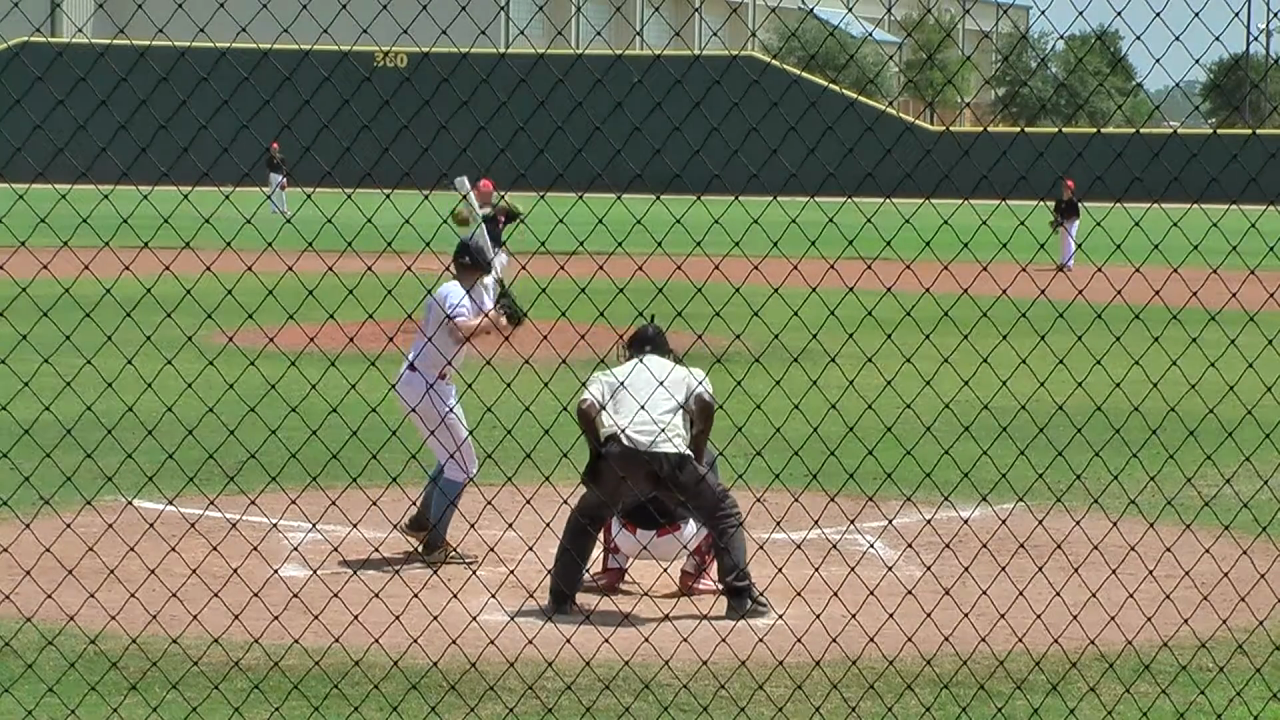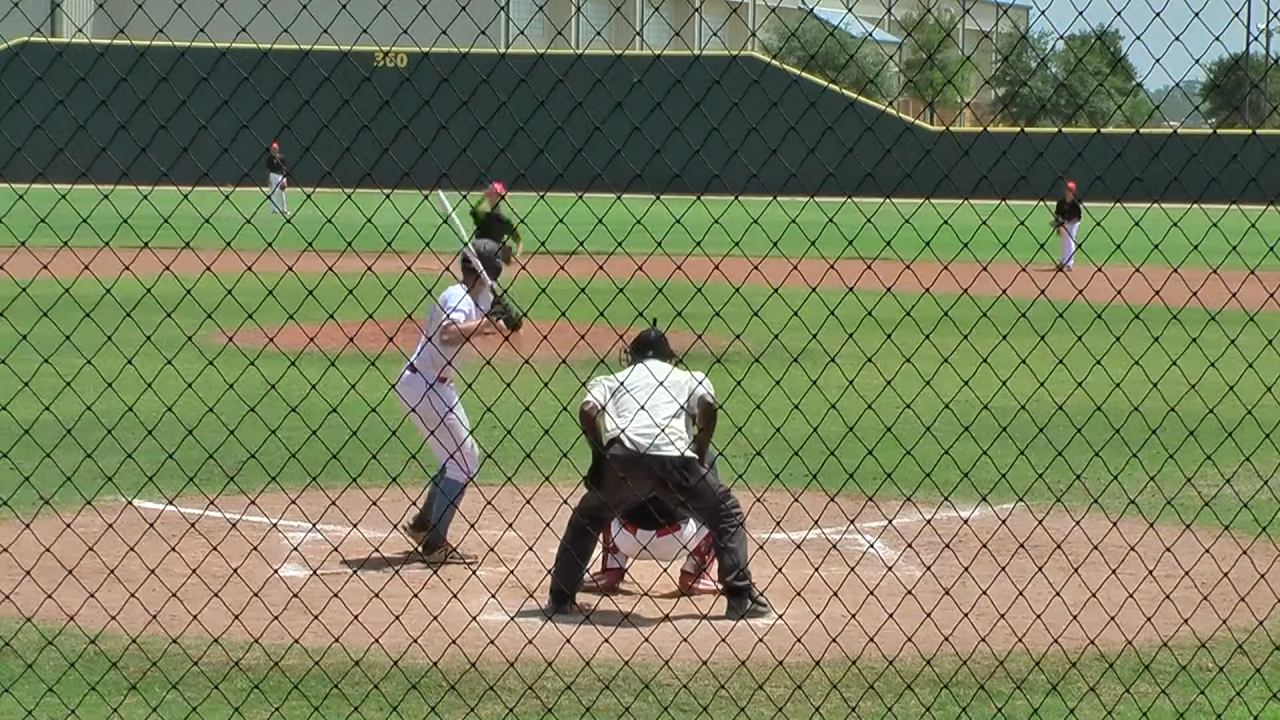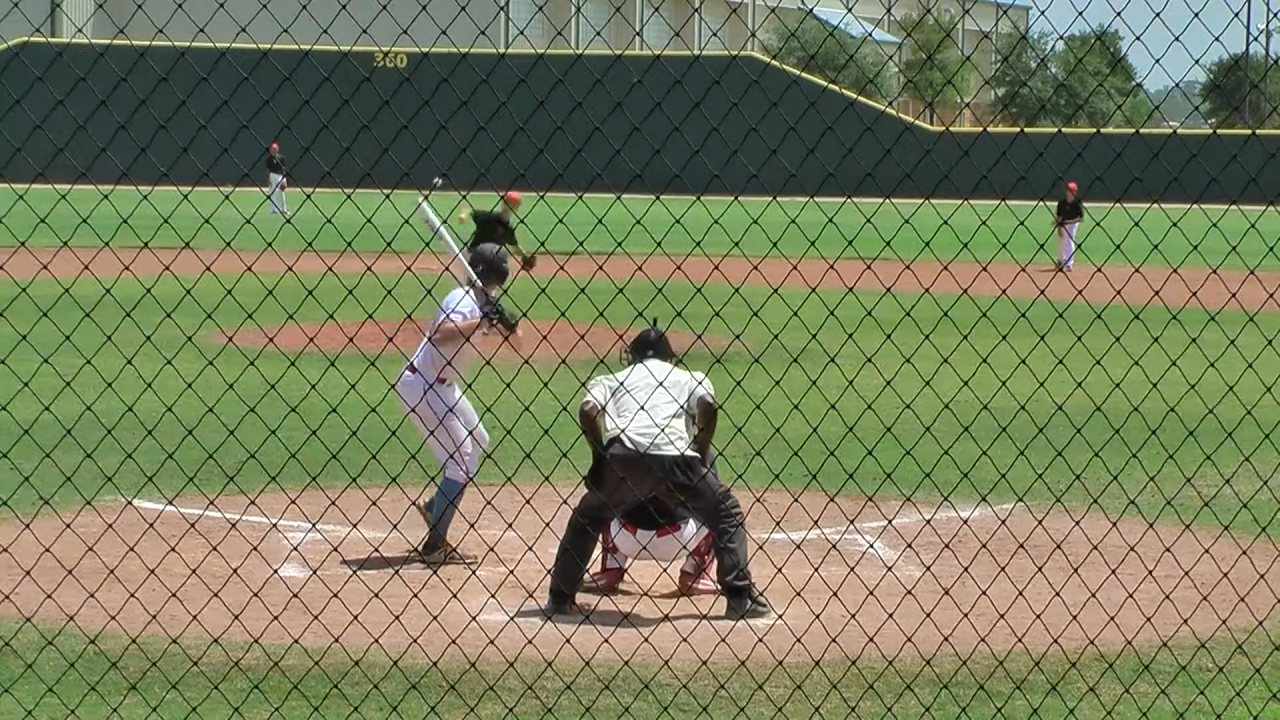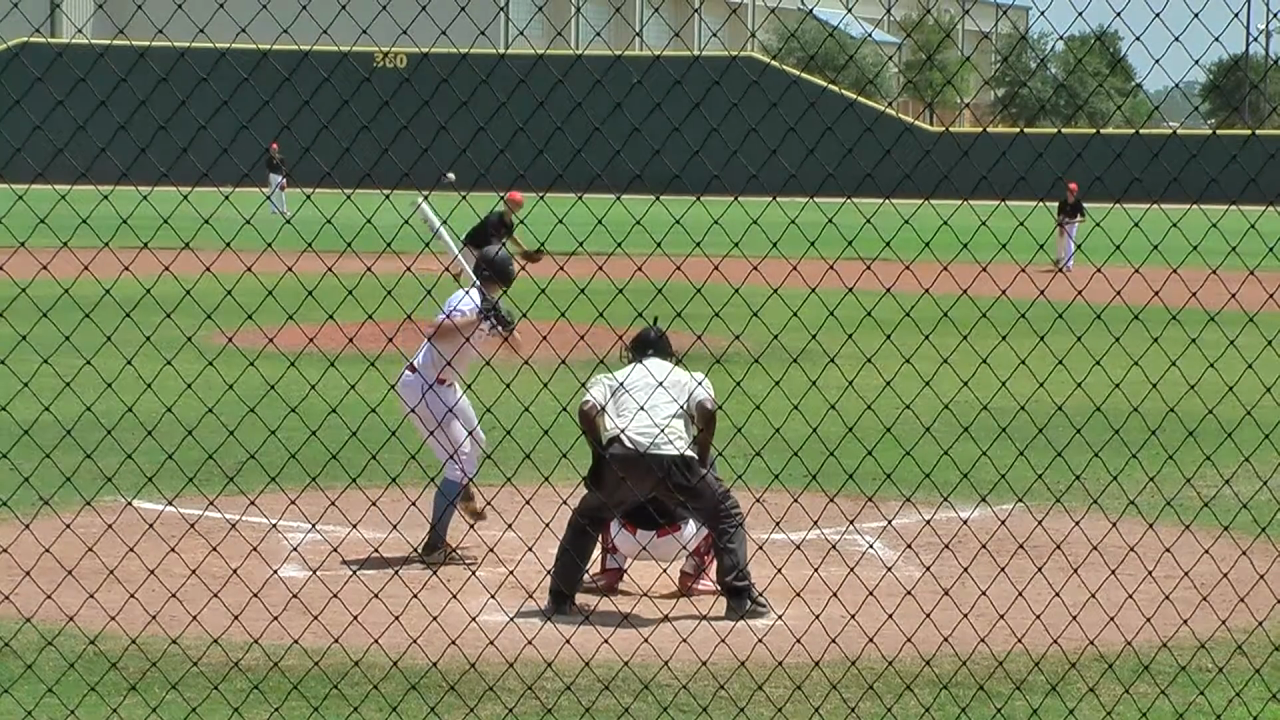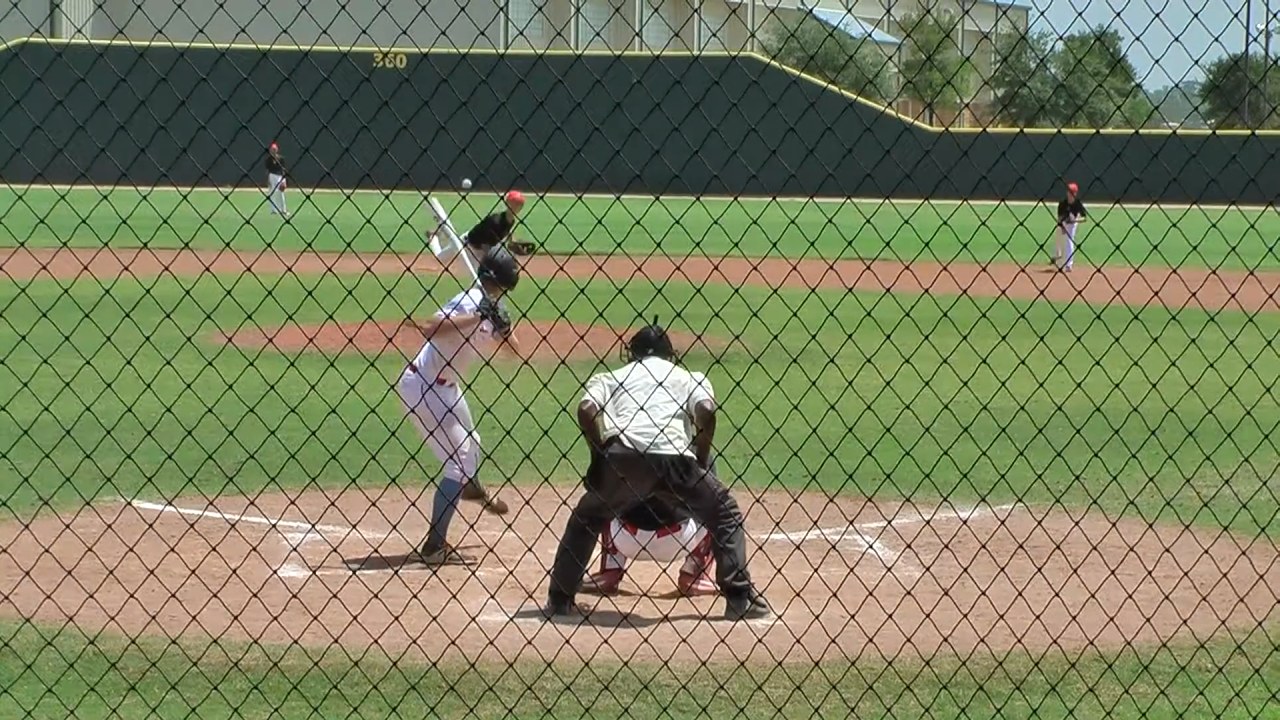
dt=0.1s
person 1, frame 1
left shoulder: (477, 290)
right shoulder: (455, 294)
left elbow: (500, 327)
right elbow: (463, 334)
left wrist: (503, 315)
right wrist: (494, 314)
left hip: (435, 383)
right hip: (423, 385)
left knee: (454, 454)
right knee: (463, 463)
left ankle: (420, 522)
right ankle: (435, 545)
person 1, frame 2
left shoulder: (483, 296)
right shoulder: (457, 297)
left elbow: (508, 338)
right elbow: (448, 337)
left wrist: (508, 322)
right wrist: (485, 320)
left hip: (440, 385)
right hip: (422, 387)
left knee: (464, 453)
right knee: (463, 462)
left ankle: (423, 523)
right ankle: (434, 544)
person 1, frame 3
left shoulder: (486, 300)
right shoulder: (461, 299)
left elbow: (513, 341)
right elbow: (441, 336)
left wrist: (506, 324)
right wrist: (482, 320)
left hip: (441, 385)
right hip: (423, 387)
left knee: (477, 445)
right knee: (463, 462)
left ankle: (435, 507)
right ankle: (435, 545)
person 1, frame 4
left shoulder: (490, 304)
right shoulder: (467, 301)
left elbow: (514, 345)
right elbow: (434, 333)
left wrist: (506, 325)
right wrist: (479, 319)
left hip: (445, 386)
right hip: (423, 387)
left knee: (474, 445)
right knee: (461, 463)
left ankle: (463, 495)
right ankle: (435, 546)
person 1, frame 5
left shoulder: (492, 305)
right shoulder: (469, 301)
left elbow: (512, 349)
right elbow: (431, 329)
left wrist: (503, 327)
right wrist: (477, 317)
left hip: (445, 386)
right hip: (423, 387)
left knee: (469, 447)
right knee: (460, 462)
left ankle: (473, 490)
right ankle: (434, 546)
person 2, frame 1
left shoulder: (609, 375)
right shoulder: (688, 373)
left elbow: (586, 410)
right elbow: (706, 404)
left wrist: (598, 453)
right wrist: (697, 452)
left hip: (621, 453)
right hip: (670, 454)
left knee: (586, 517)
right knee: (724, 512)
left ankle: (560, 599)
right ankle: (742, 598)
person 2, frame 2
left shoulder: (609, 380)
right shoulder: (690, 377)
left elbow: (588, 411)
right elbow: (708, 405)
left wrist: (600, 455)
right wrist: (700, 454)
left hip: (623, 457)
right hip: (674, 458)
left knee: (587, 518)
right knee: (726, 513)
left ankle: (560, 599)
right ankle: (741, 598)
person 2, frame 3
left shoulder: (609, 380)
right shoulder: (690, 377)
left elbow: (588, 411)
right elbow: (708, 406)
left wrist: (600, 455)
right wrist: (701, 454)
left hip: (623, 458)
right hip: (674, 459)
left knee: (587, 518)
right knee: (726, 513)
left ankle: (559, 599)
right ankle: (741, 598)
person 2, frame 4
left shoulder: (609, 378)
right shoulder: (689, 377)
left elbow: (587, 410)
right elbow: (707, 410)
left wrist: (600, 455)
right wrist: (702, 460)
left hip: (623, 457)
right hip: (673, 458)
left knee: (587, 518)
right knee: (726, 513)
left ankle: (560, 599)
right ankle: (740, 598)
person 2, frame 5
left shoulder: (609, 377)
right shoulder: (689, 377)
left elbow: (586, 410)
right elbow: (707, 411)
left wrist: (599, 455)
right wrist: (701, 461)
left hip: (622, 457)
right hip: (673, 459)
left knee: (587, 518)
right knee: (724, 513)
left ankle: (559, 600)
right ankle: (740, 598)
